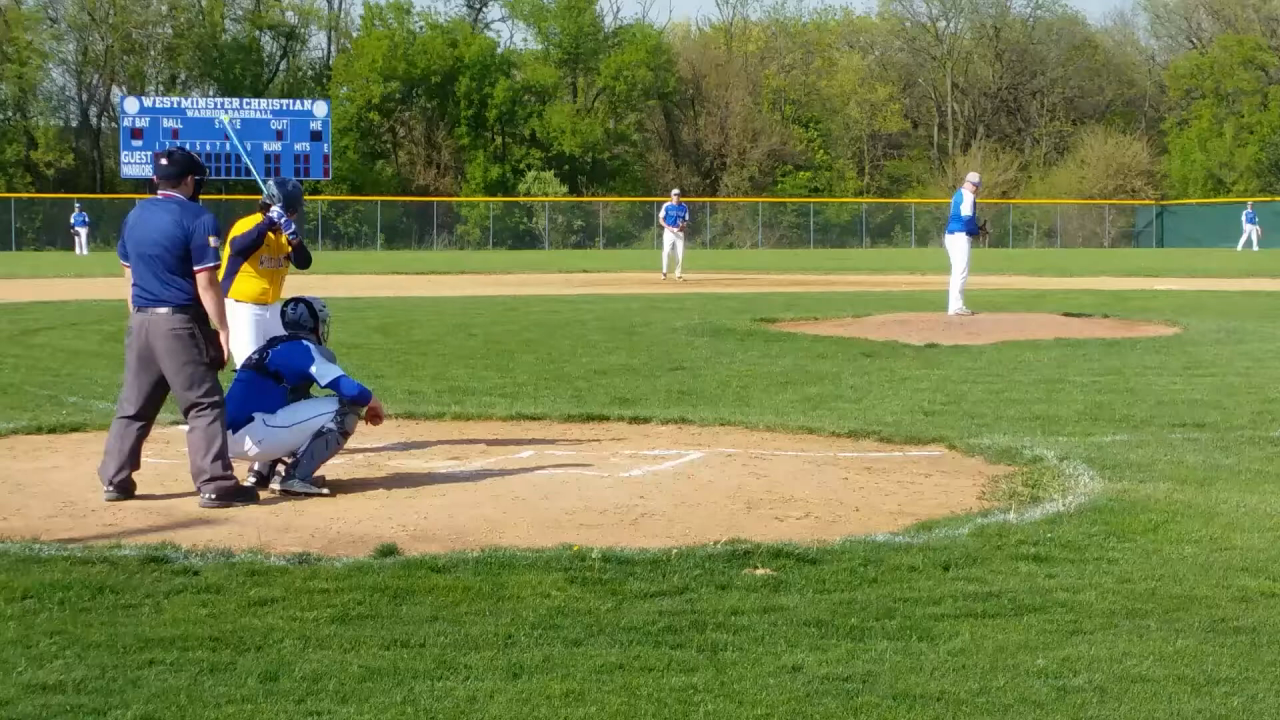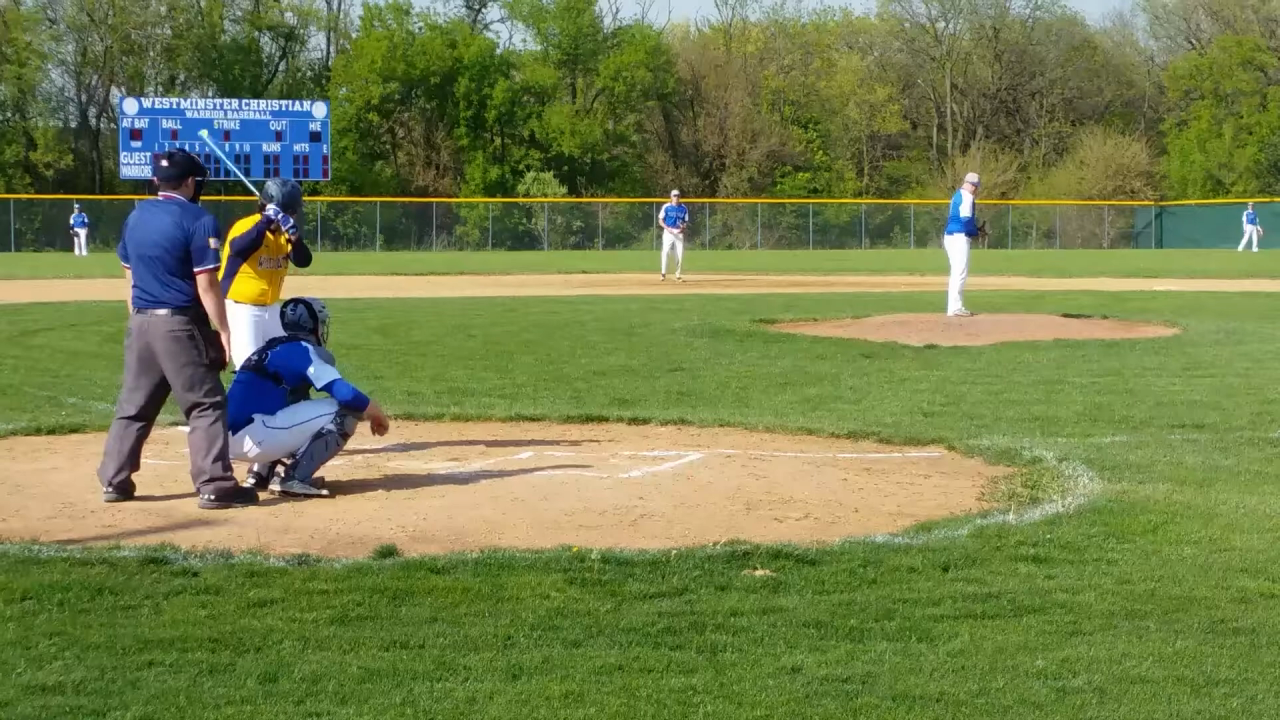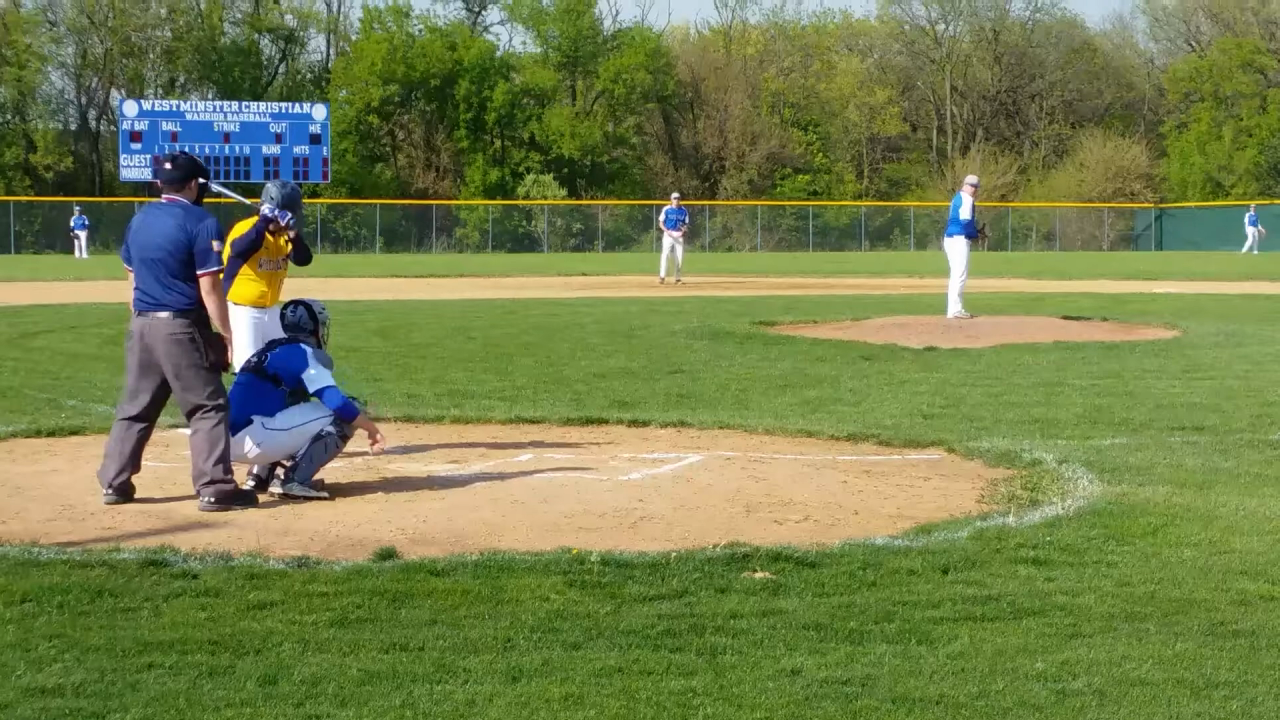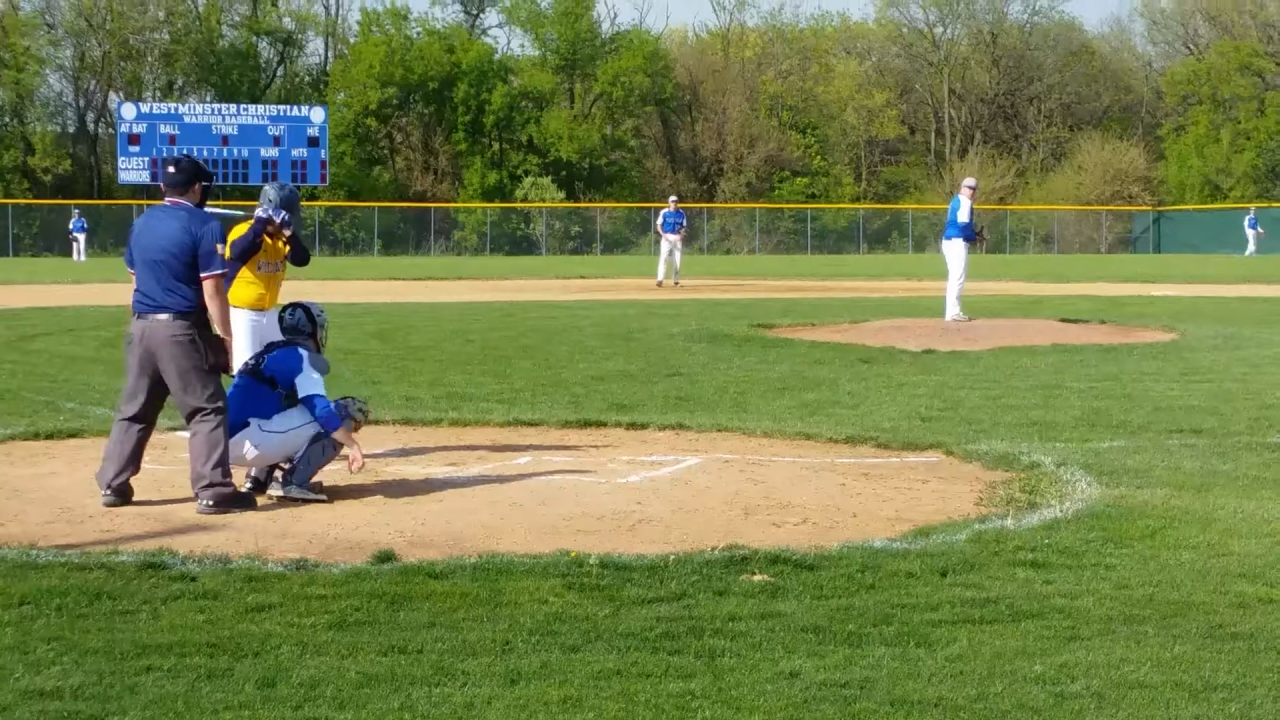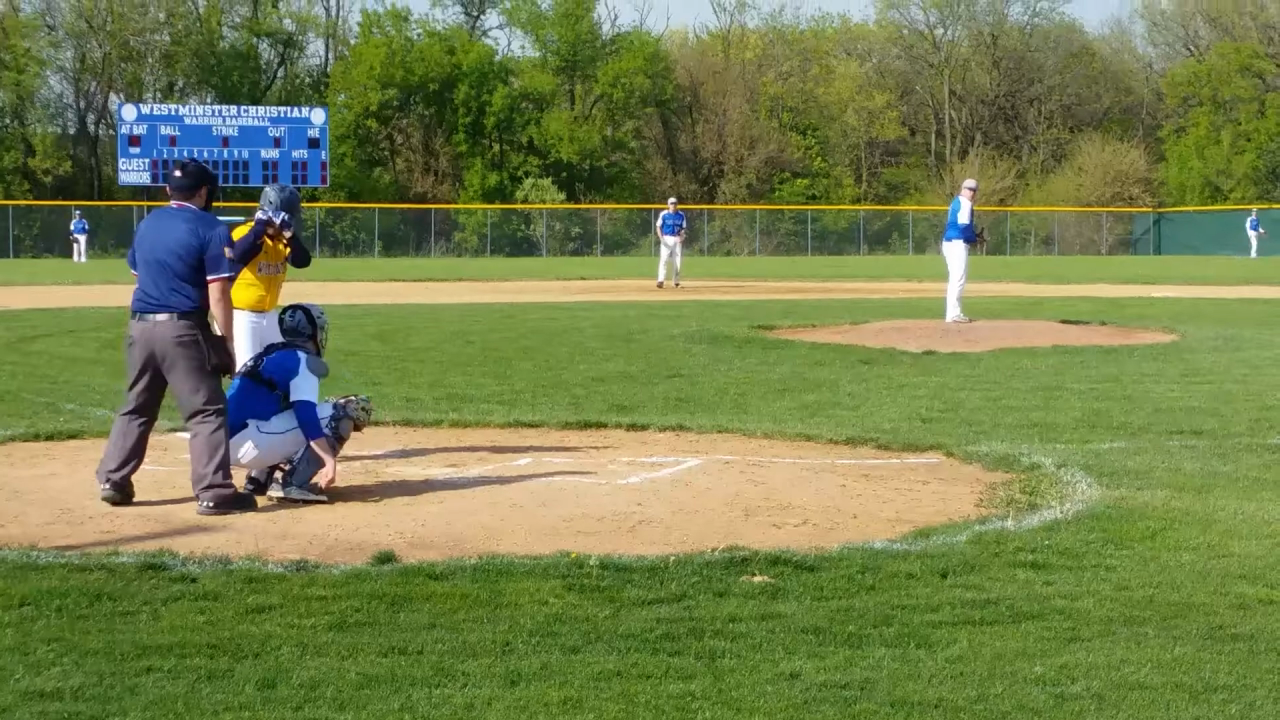
dt=0.1s
person 1, frame 1
left shoulder: (134, 215)
right shoulder: (198, 218)
left elbow: (129, 274)
right elbow: (205, 283)
right wrist: (222, 331)
left hip: (140, 321)
right hip: (179, 323)
left knee: (133, 405)
right knee: (204, 405)
left ankle: (115, 481)
right ankle: (215, 486)
person 1, frame 2
left shoulder: (135, 216)
right shoulder: (198, 220)
left elbow: (131, 276)
right elbow: (206, 285)
right wrist: (223, 332)
left hip: (140, 322)
right hip: (179, 325)
left knee: (133, 405)
right knee: (206, 405)
left ankle: (115, 482)
right ankle: (214, 487)
person 1, frame 3
left shoulder: (138, 219)
right shoulder: (201, 221)
left elbow: (133, 277)
right elbow: (209, 288)
right wrist: (225, 335)
left hip: (140, 325)
right hip: (181, 327)
left knee: (134, 408)
right knee: (207, 408)
left ankle: (114, 484)
right ankle: (215, 490)
person 1, frame 4
left shoulder: (141, 222)
right shoulder: (205, 224)
left elbow: (136, 279)
right elbow: (212, 291)
right wrist: (226, 337)
left hip: (141, 327)
right hip: (181, 330)
left knee: (133, 410)
right knee: (206, 411)
left ankle: (113, 485)
right ankle: (213, 493)
person 1, frame 5
left shoulder: (147, 223)
right shoulder: (212, 228)
left elbow: (138, 276)
right elbow: (217, 294)
right wrist: (227, 340)
left hip: (140, 327)
right hip: (182, 330)
left knee: (135, 409)
right knee: (207, 412)
left ankle: (113, 482)
right ankle: (214, 494)
person 2, frame 1
left shoulder: (270, 349)
right shoulder: (306, 350)
right elbow: (350, 390)
right wrist: (374, 404)
left hip: (231, 438)
right hip: (254, 435)
right knee: (344, 408)
left ankle: (261, 472)
right ankle: (295, 477)
person 2, frame 2
left shoulder: (269, 350)
right shoulder: (305, 351)
right elbow: (345, 394)
right wrist: (376, 414)
left hip: (232, 439)
right hip: (255, 437)
right knee: (344, 410)
left ankle: (260, 473)
right ankle: (295, 478)
person 2, frame 3
left shoulder: (269, 352)
right shoulder: (305, 354)
right elbow: (335, 401)
right wrist: (372, 429)
left hip: (232, 440)
right hip: (255, 441)
right knee: (343, 414)
left ankle: (259, 475)
right ankle: (295, 481)
person 2, frame 4
left shoulder: (269, 354)
right shoulder: (302, 357)
right elbow: (320, 409)
right wrist: (353, 446)
left hip: (228, 443)
right hip: (250, 443)
right knee: (341, 413)
left ankle: (259, 478)
right ankle: (292, 483)
person 2, frame 5
left shoulder: (268, 356)
right shoulder: (302, 360)
right elbow: (306, 415)
right wrist: (329, 460)
left hip: (227, 445)
right hip: (250, 443)
right knee: (338, 414)
left ankle: (258, 479)
right ankle: (291, 485)
person 3, frame 1
left shoulder: (285, 232)
right shoulder: (247, 224)
left elbow: (304, 263)
right elbow: (238, 248)
left wrist: (294, 238)
right wrist: (268, 222)
left hip: (271, 309)
right hip: (240, 309)
person 3, frame 2
left shoulder: (284, 232)
right shoulder: (246, 225)
left elbow: (304, 261)
right elbow: (237, 249)
left wrist: (293, 234)
right wrist: (266, 221)
left hip: (270, 309)
right hip: (239, 309)
person 3, frame 3
left shoulder: (283, 235)
right shoulder: (246, 227)
left elbow: (304, 259)
right elbow: (238, 250)
left wrist: (292, 231)
right wrist: (263, 222)
left hip: (270, 312)
right hip: (239, 312)
person 3, frame 4
left shoulder: (281, 238)
right shoulder: (244, 230)
left elbow: (302, 260)
right elbow: (237, 252)
left wrist: (288, 230)
right wrist: (259, 223)
left hip: (268, 314)
right hip: (238, 315)
person 3, frame 5
left shoulder: (282, 239)
right shoulder: (245, 232)
left elbow: (302, 261)
right elbow: (237, 254)
left wrist: (288, 232)
right wrist: (260, 224)
left hip: (268, 316)
right hip: (238, 316)
